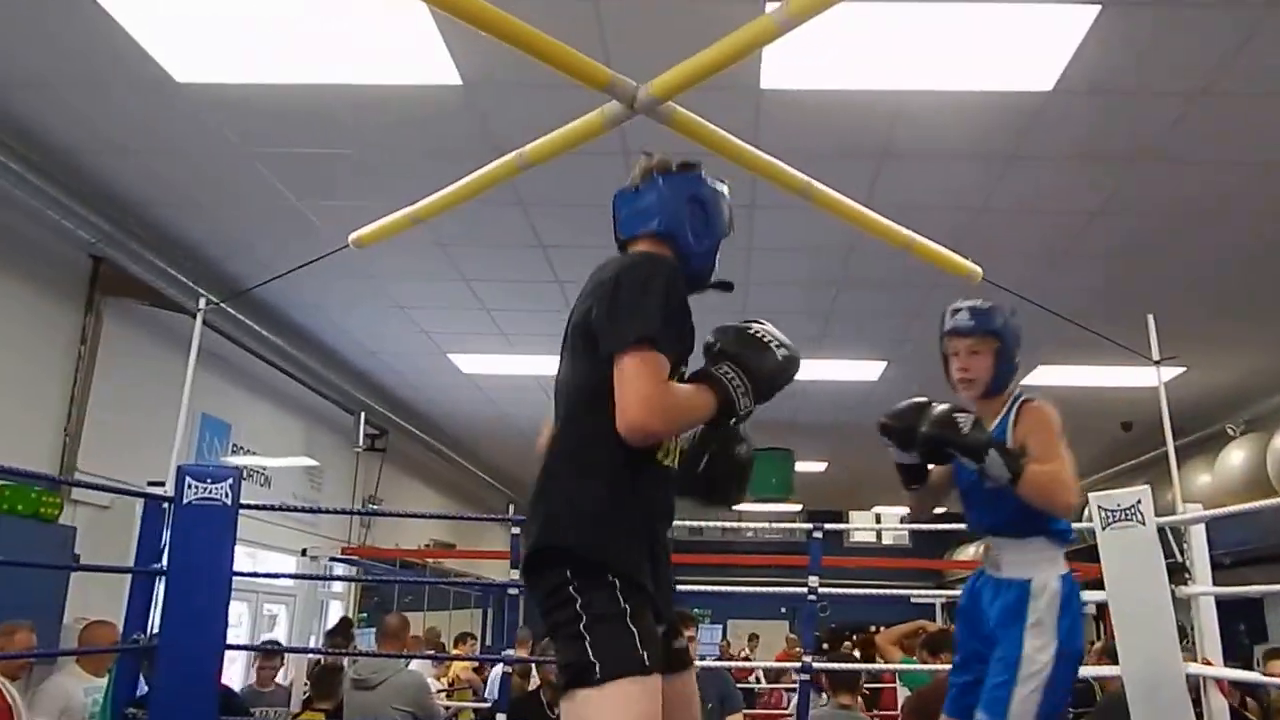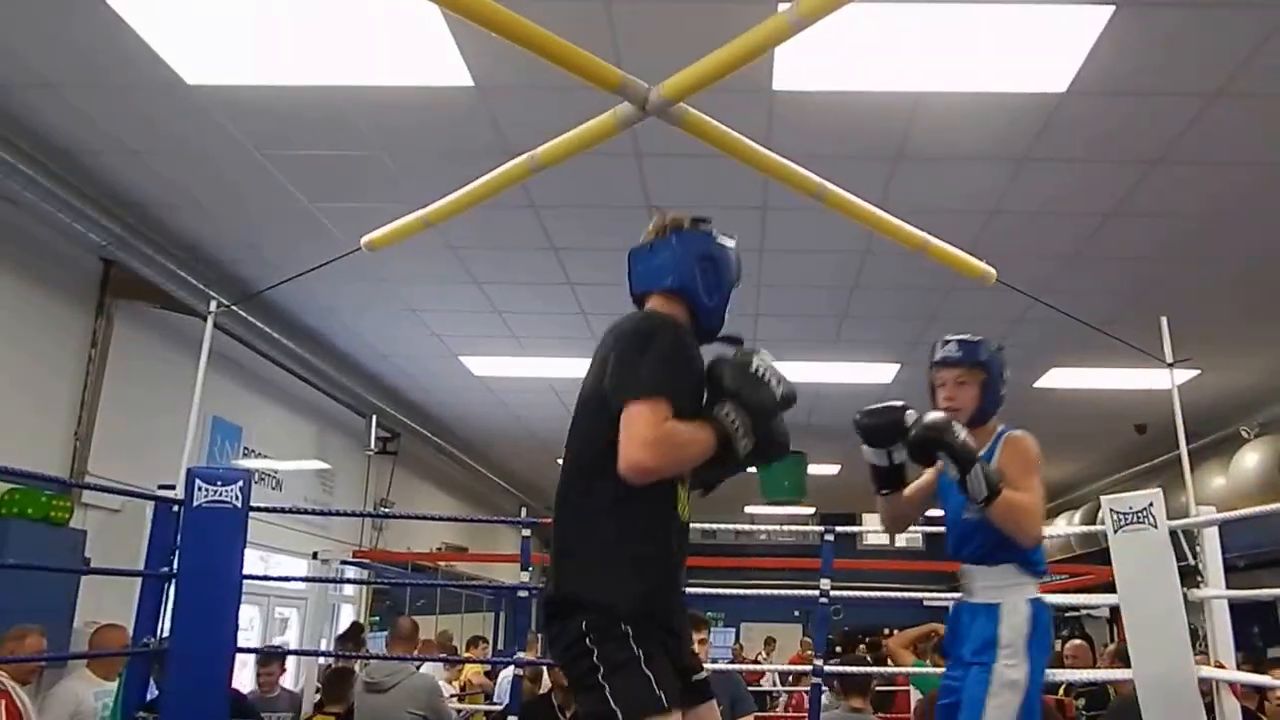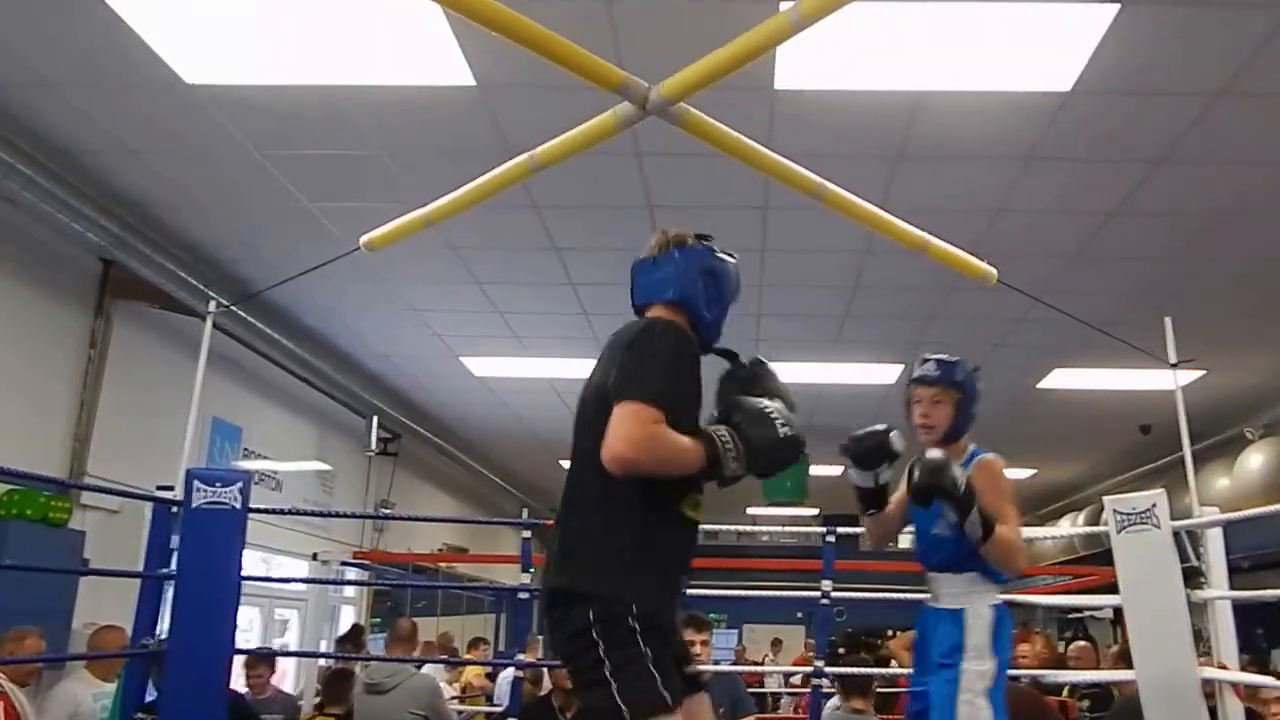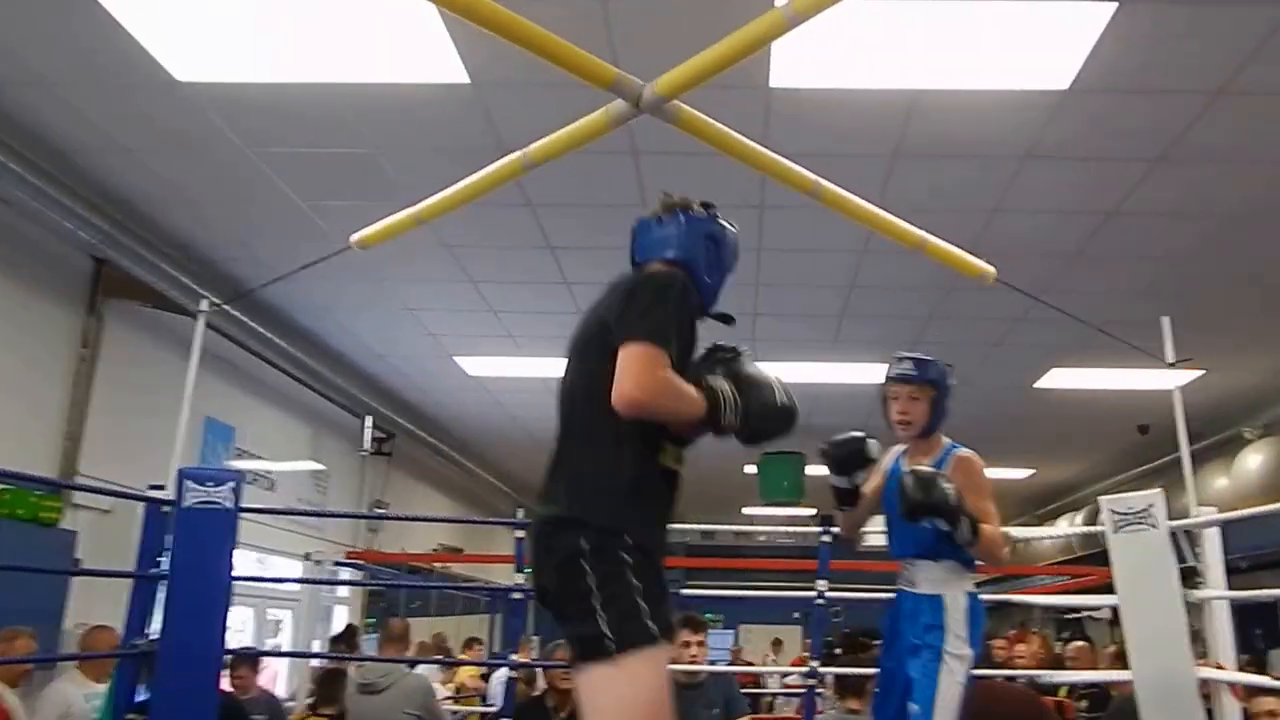
dt=0.1s
person 1, frame 1
left shoulder: (609, 289)
right shoulder: (649, 274)
left elbow: (552, 444)
right elbow: (642, 415)
left wrist: (696, 468)
right wrist: (736, 380)
left hip: (617, 560)
right hip: (590, 564)
person 1, frame 2
left shoulder: (632, 343)
right shoulder: (658, 333)
right elbow: (642, 455)
right wrist: (734, 425)
left hip: (640, 606)
right hip: (606, 610)
person 1, frame 3
left shoulder: (635, 350)
right shoulder: (662, 339)
right elbow: (627, 449)
left wrist: (742, 441)
right wrist: (729, 446)
left hip: (637, 603)
right hip: (608, 605)
person 1, frame 4
left shoulder: (621, 310)
right shoulder: (657, 287)
right elbow: (633, 394)
left wrist: (707, 405)
right wrist: (729, 399)
left hip: (607, 539)
right hip: (599, 541)
person 2, frame 1
left shoulder: (1033, 415)
right shoulder: (959, 423)
left elbow: (1065, 499)
right elbow: (922, 506)
left wrist: (984, 451)
right wrist: (910, 457)
left hip: (1036, 591)
right hip: (988, 588)
person 2, frame 2
left shoulder: (1015, 447)
right shoulder: (943, 457)
left elbow: (1029, 529)
right elbow: (895, 521)
left wrist: (969, 466)
right wrist: (882, 456)
left hip: (1009, 615)
right hip: (971, 613)
person 2, frame 3
left shoulder: (984, 469)
right shoulder: (921, 469)
left elbow: (1015, 560)
right elbow: (879, 537)
left wrist: (965, 507)
right wrist: (867, 478)
left hip: (975, 623)
right hip: (936, 619)
person 2, frame 4
left shoulder: (961, 464)
right shoulder: (890, 461)
left elbow: (997, 551)
right elbow: (850, 528)
left wrist: (954, 515)
right wrist: (843, 478)
left hip: (946, 611)
right hip: (906, 607)
